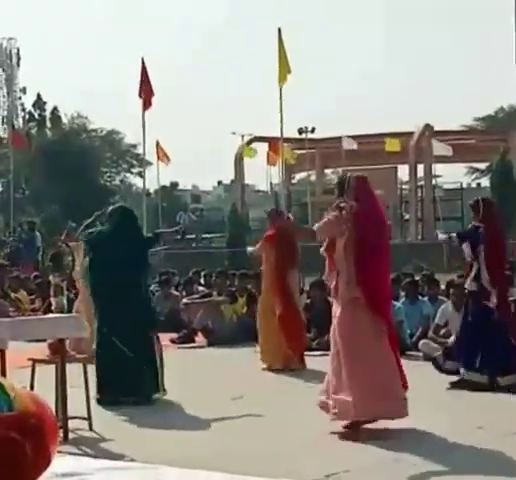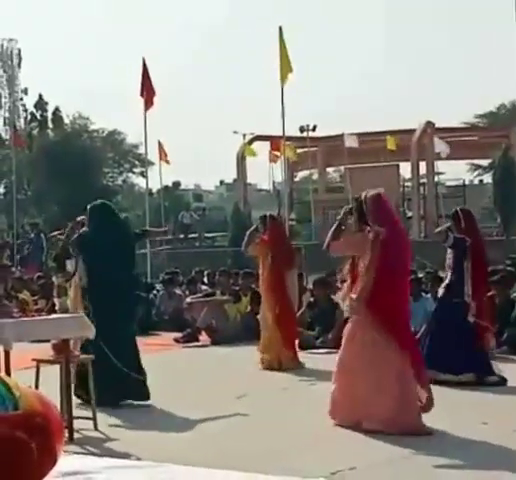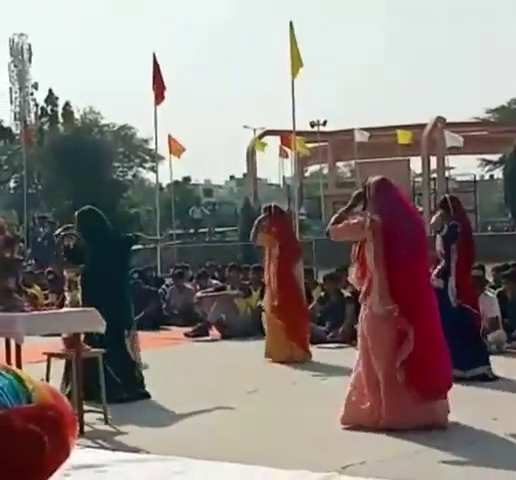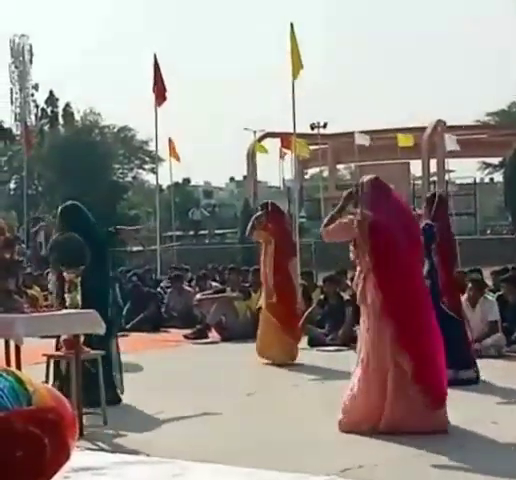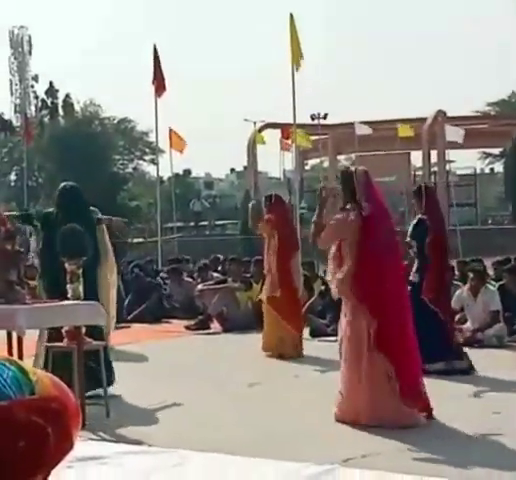
dt=0.5s
person 1, frame 1
left shoulder: (343, 216)
right shoulder: (372, 217)
left elbow: (313, 232)
left hip: (351, 292)
right hip: (373, 291)
left knee: (353, 350)
right knee: (371, 346)
left ankle: (364, 405)
right ankle: (378, 402)
person 1, frame 2
left shoulder: (368, 236)
right shoulder: (392, 235)
left elbow: (330, 246)
left wrist: (343, 219)
left hip: (371, 310)
right hip: (391, 308)
left knee: (355, 362)
right knee: (389, 362)
person 1, frame 3
left shoulder: (370, 223)
right shoulder: (407, 219)
left elbow: (333, 230)
left wrist: (352, 204)
left hip: (382, 298)
right hip: (411, 296)
left knee: (381, 355)
right knee: (415, 346)
left ankle: (388, 411)
right ankle: (423, 406)
person 1, frame 4
left shoulder: (361, 221)
right shoulder: (401, 218)
left elbow: (325, 232)
left wrist: (342, 205)
left hip: (381, 296)
right hip: (408, 295)
left knee: (383, 355)
right knee: (413, 347)
left ankle: (371, 414)
right ankle: (421, 411)
person 1, frame 5
left shoulder: (349, 217)
right shoulder: (378, 215)
left elbow: (320, 241)
left wrist: (320, 206)
left hip: (360, 292)
right hip: (388, 289)
left knee: (363, 349)
right knee: (392, 342)
left ankle: (374, 409)
right ankle: (407, 403)
person 2, frame 1
left shoulder: (102, 238)
right shoulder: (138, 241)
left elbow: (83, 238)
right elbow: (156, 238)
left hip: (109, 302)
right hip: (135, 300)
left knee: (110, 346)
right knee: (139, 342)
left ankle: (114, 393)
right ankle: (139, 390)
person 2, frame 2
left shoulder: (89, 239)
right shoulder: (124, 236)
right elbow: (142, 233)
left hip: (100, 300)
right hip: (123, 299)
left knee: (101, 342)
right knee: (123, 341)
left ankle: (107, 393)
right ankle: (129, 387)
person 2, frame 3
left shoulder: (83, 247)
right shoulder: (114, 241)
right elbow: (133, 239)
left hip: (95, 303)
right hip: (116, 302)
left knee: (95, 344)
right knee: (115, 341)
person 2, frame 4
right shoulder: (96, 237)
left hip: (79, 301)
right hip: (97, 300)
right knee: (99, 341)
left ankle: (92, 393)
right ankle: (105, 391)
person 2, frame 5
left shoulder: (51, 219)
right shoulder: (87, 220)
left hip: (58, 286)
right hip: (87, 285)
left knee: (61, 331)
right knee: (89, 328)
left ankle: (67, 380)
right ankle: (94, 375)
person 3, frame 1
left shoulder: (477, 230)
right shoulder: (494, 232)
left elbow: (457, 238)
left hip: (479, 287)
right hip: (492, 287)
left knee: (477, 329)
right knee: (491, 330)
left ankle: (480, 375)
person 3, frame 2
left shoulder: (461, 241)
right shoulder: (472, 242)
left elbow: (439, 233)
left wrist: (448, 228)
left hip: (452, 296)
right hip: (464, 296)
left knee: (440, 332)
right knee: (463, 334)
left ankle: (439, 369)
right ankle: (474, 371)
person 3, frame 3
left shoulder: (452, 227)
right shoulder: (460, 228)
left elbow: (434, 224)
left wrist: (440, 215)
left hip: (446, 283)
right hip: (457, 284)
left knee: (447, 325)
right knee: (461, 325)
left ankle: (456, 365)
right ankle: (473, 365)
person 3, frame 4
left shoulder: (429, 227)
right shoulder: (443, 228)
left hip: (433, 282)
right hip: (443, 282)
right knee: (447, 322)
left ankle: (443, 367)
right ankle: (460, 367)
person 3, frame 5
left shoulder: (422, 222)
right shoulder: (435, 220)
left elbow: (413, 245)
left hip: (426, 276)
right hip: (438, 275)
left knee: (423, 317)
right knee: (435, 315)
left ankle: (431, 359)
right ankle: (450, 357)
person 4, frame 1
left shoulder: (272, 237)
right shoulder: (288, 237)
left elbow: (257, 251)
left hip: (275, 284)
right hip: (287, 283)
left knee: (271, 320)
right knee: (288, 317)
left ankle: (275, 360)
right ankle: (295, 358)
person 4, frame 2
left shoulder: (267, 242)
right shoulder: (281, 242)
left elbow: (246, 248)
left wrist: (250, 233)
left hip: (274, 287)
right hip: (284, 287)
left knee: (275, 322)
right knee: (283, 321)
left ankle: (277, 360)
right ankle: (285, 358)
person 4, frame 3
left shoulder: (275, 232)
right shoulder: (283, 233)
left elbow: (255, 238)
left wrist: (259, 222)
left hip: (281, 279)
right hip: (288, 278)
left knee: (280, 314)
right knee: (288, 314)
left ankle: (286, 352)
right ankle: (295, 350)
person 4, frame 4
left shoulder: (272, 229)
right shoulder: (280, 229)
left elbow: (251, 234)
left wrist: (256, 219)
left hip: (277, 279)
right hip: (283, 279)
left knee: (276, 314)
right knee: (283, 314)
left ankle: (280, 354)
right ankle: (283, 352)
person 4, frame 5
left shoulder: (273, 221)
right shoulder: (283, 222)
left elbow: (255, 226)
left wrist: (253, 209)
left hip: (280, 272)
right hip: (287, 272)
left knee: (278, 307)
right knee: (286, 308)
left ankle: (283, 347)
right ankle: (290, 346)
